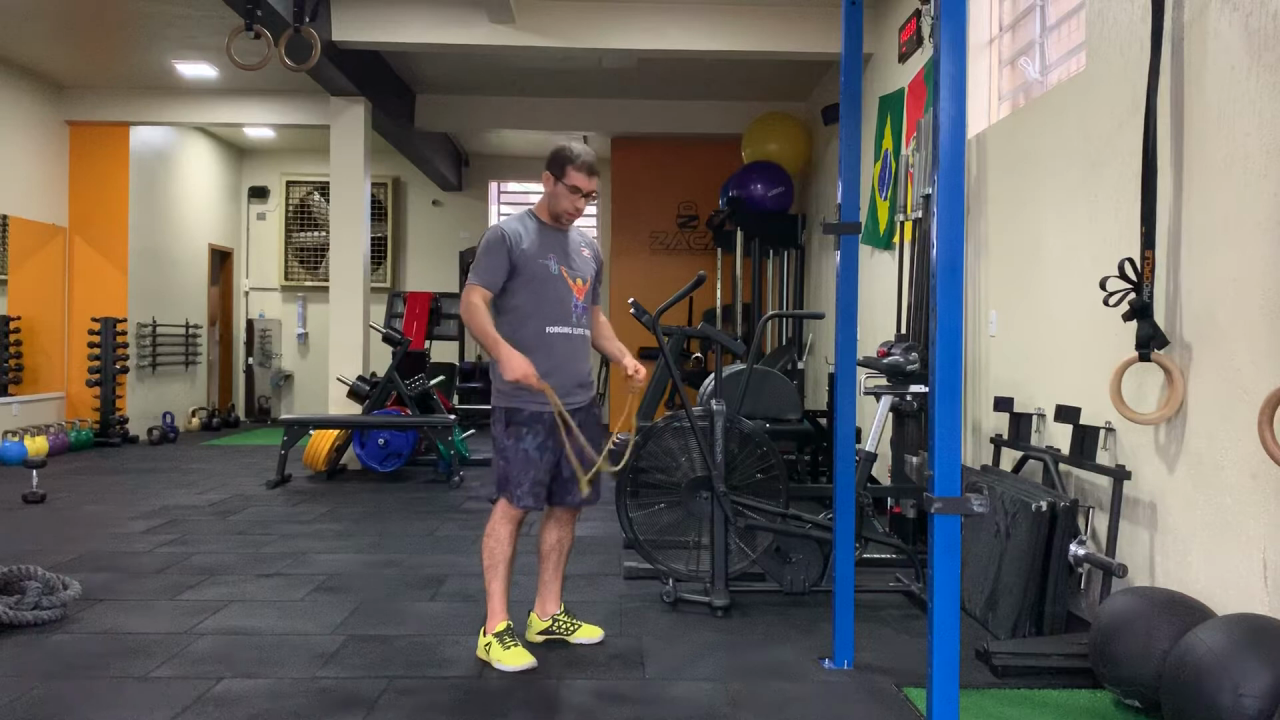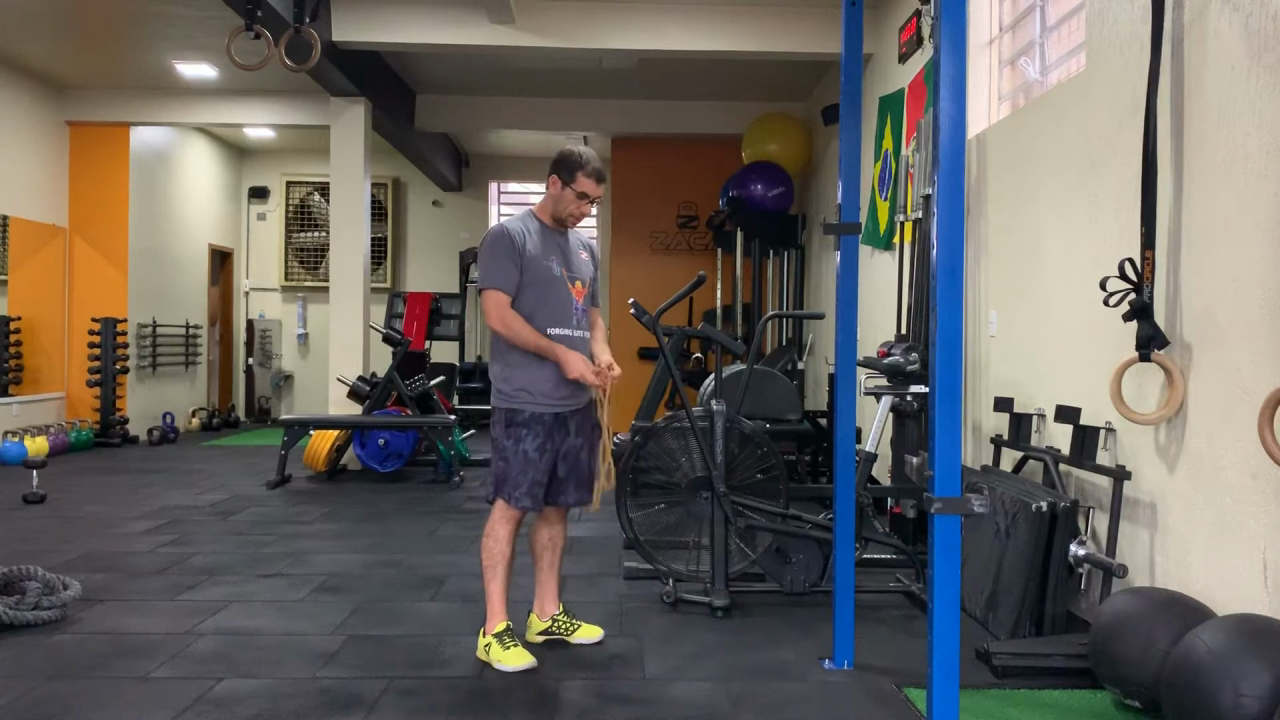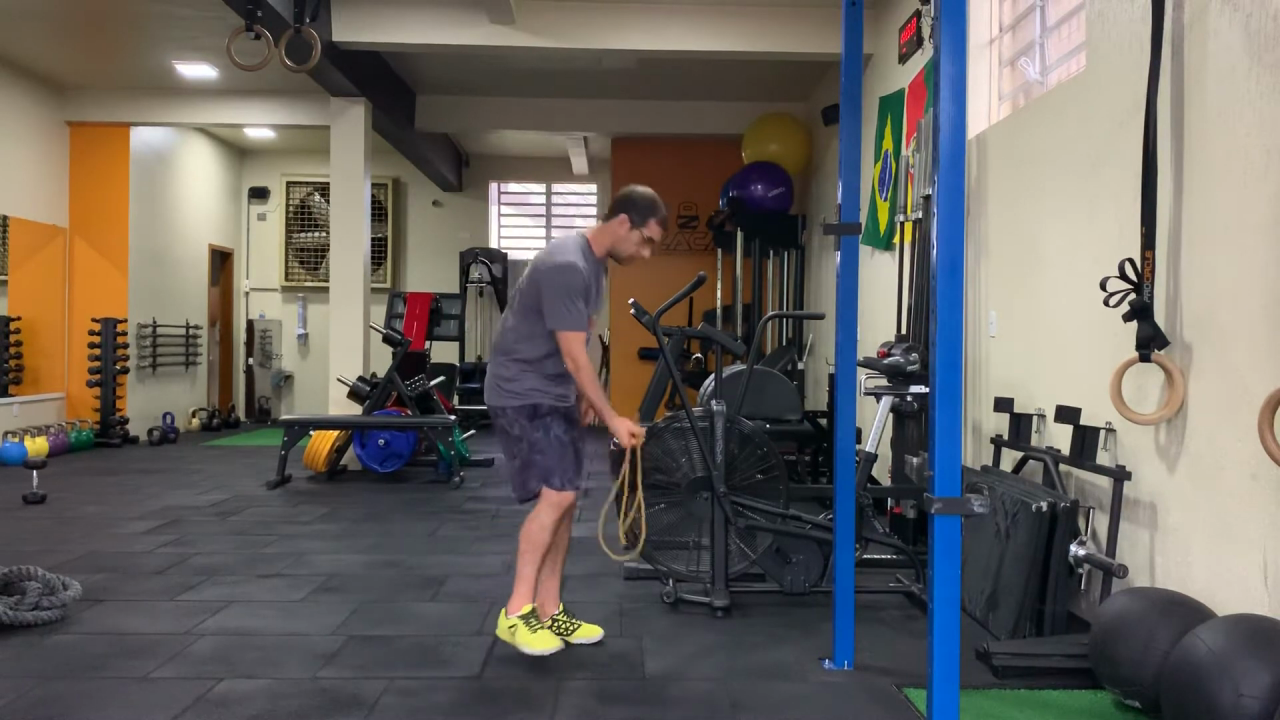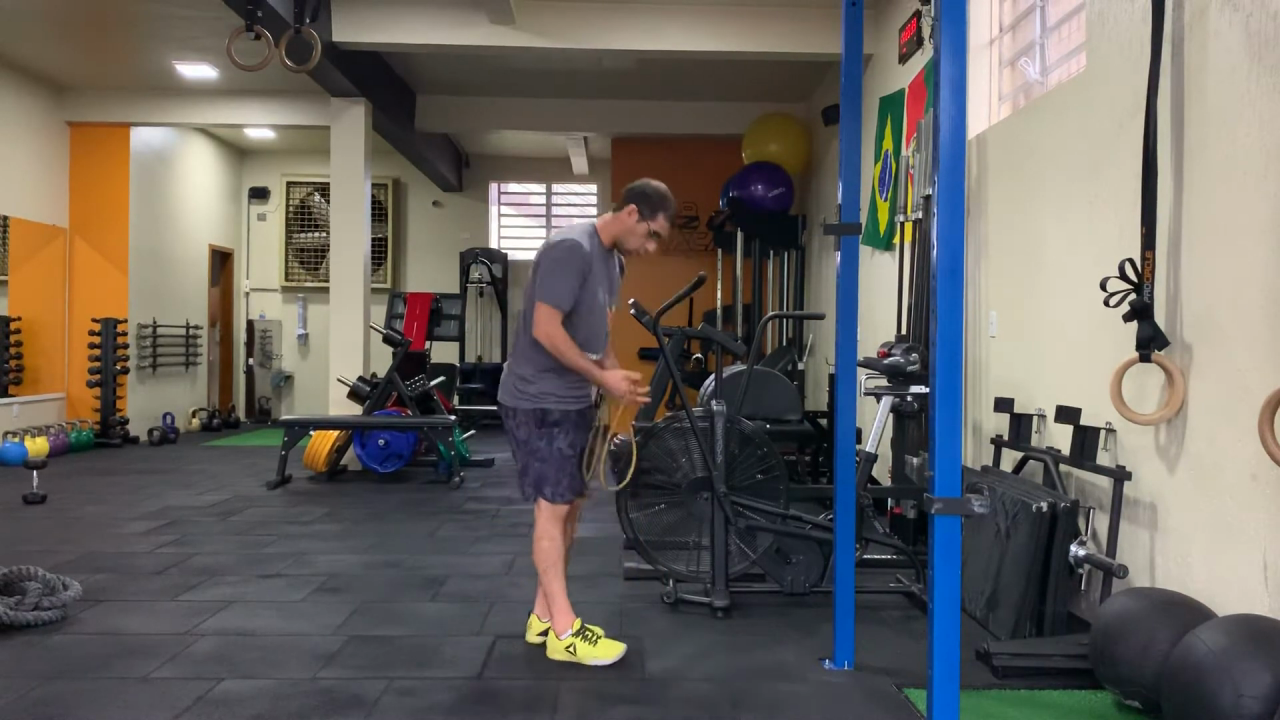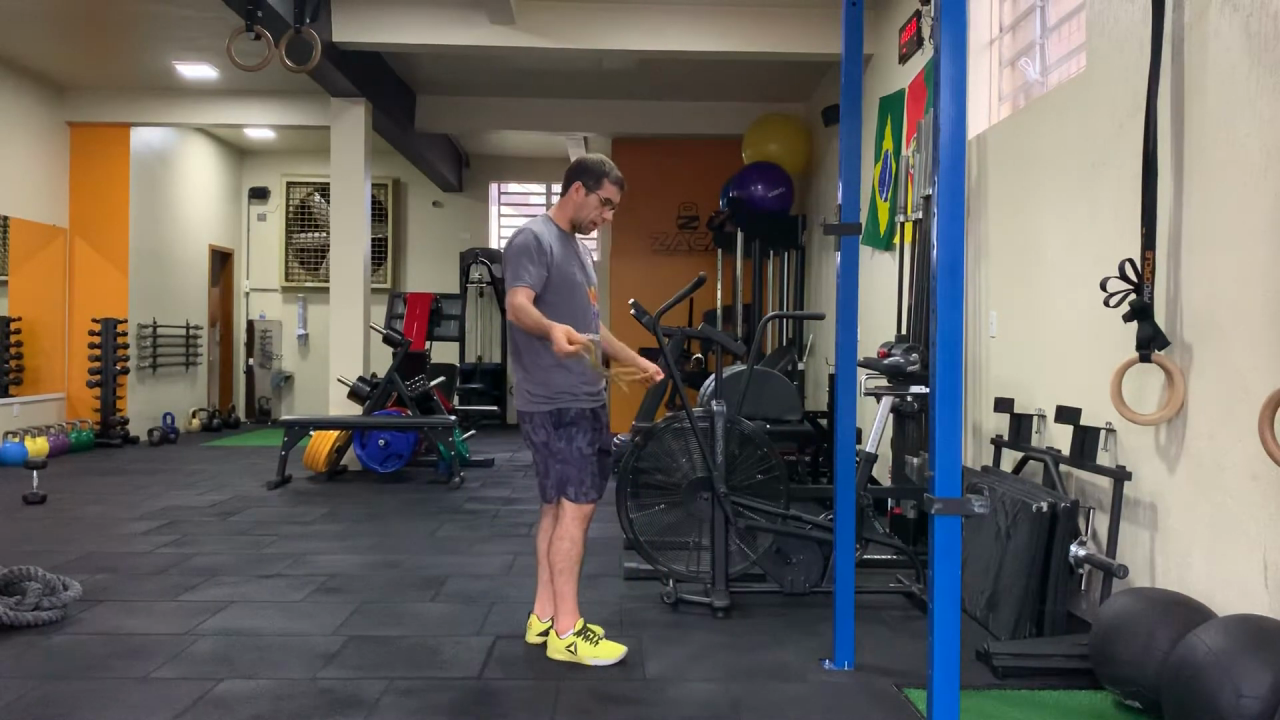
dt=1s
person 1, frame 1
left shoulder: (588, 247)
right shoulder: (507, 237)
right elbow: (472, 302)
left wrist: (623, 356)
right wrist: (502, 352)
left hip: (579, 402)
right hip: (525, 403)
left knee: (565, 507)
right knee: (512, 506)
left ankle: (548, 614)
right ankle: (495, 628)
person 1, frame 2
left shoulder: (585, 248)
right shoulder: (509, 236)
right elbow: (497, 314)
left wrist: (601, 353)
right wrist: (562, 354)
left hip: (574, 404)
right hip: (525, 403)
left knee: (556, 507)
right knee: (510, 507)
left ankle: (547, 615)
right ankle: (495, 628)
person 1, frame 3
left shoulder: (591, 259)
right shoulder: (567, 265)
right elbow: (575, 355)
left wrist: (587, 399)
right wrist: (613, 419)
left hip: (552, 392)
right hip: (522, 393)
left knee: (564, 498)
right knee: (556, 494)
left ankle: (548, 609)
right ankle: (518, 612)
person 1, frame 4
left shoulder: (612, 260)
right shoulder: (570, 248)
right elbow: (546, 329)
left wrist: (617, 372)
right wrist: (601, 378)
left hip: (571, 401)
right hip: (539, 401)
left knee: (564, 506)
right knee: (553, 508)
left ankle: (544, 616)
right ankle: (564, 631)
person 1, frame 5
left shoulder: (577, 247)
right shoulder: (533, 240)
right elbow: (517, 304)
left wrist: (635, 360)
right wrist: (552, 330)
left hip: (582, 399)
right hip: (554, 404)
left knee: (559, 506)
right knee: (575, 508)
left ankle: (545, 616)
right ankle: (566, 632)
